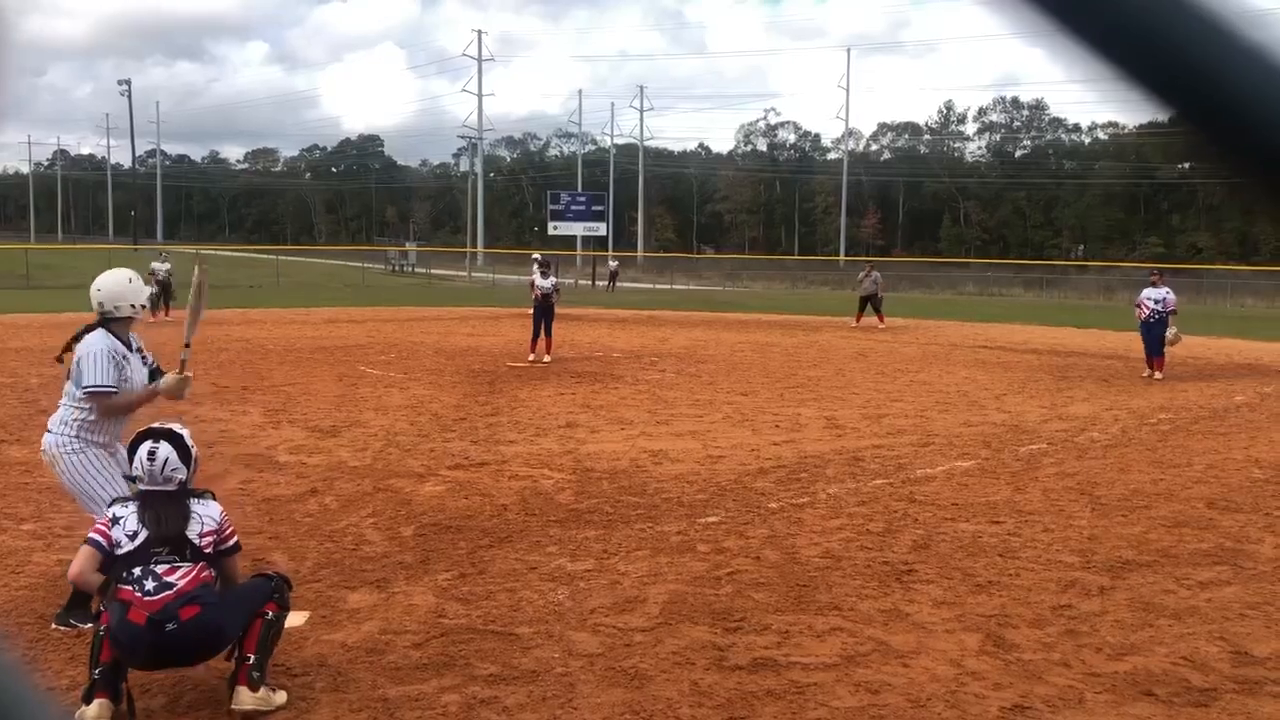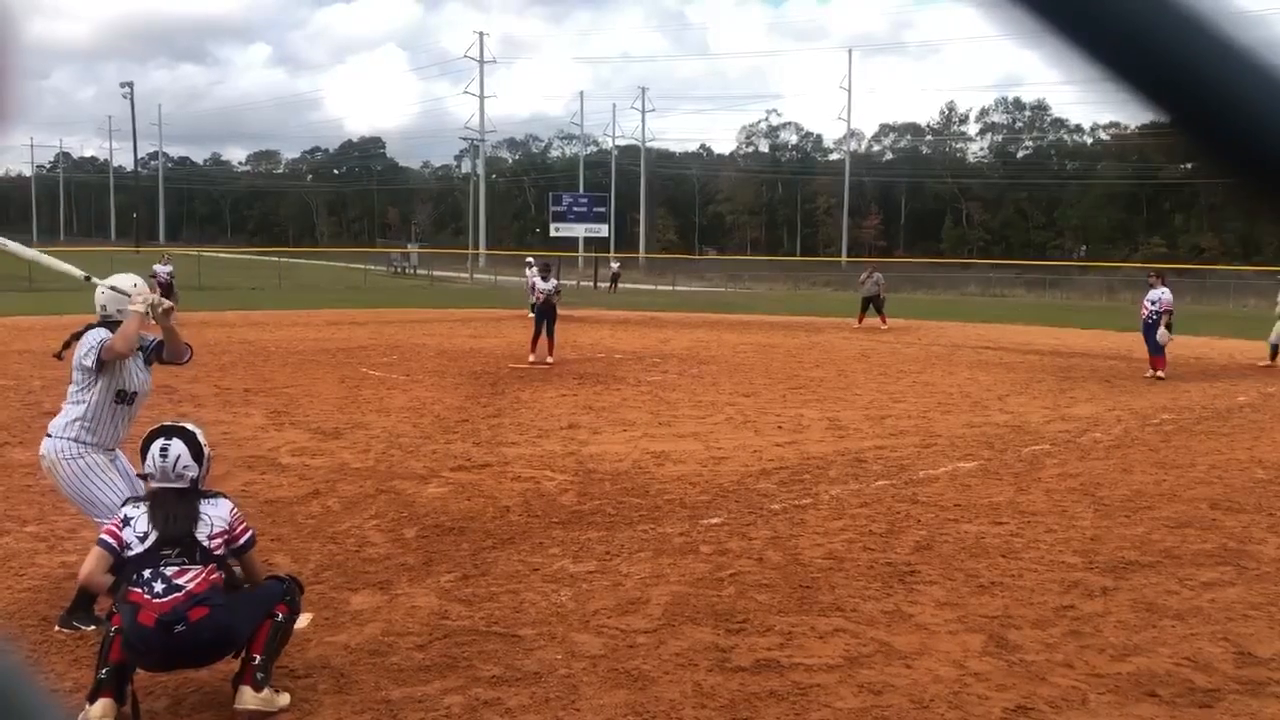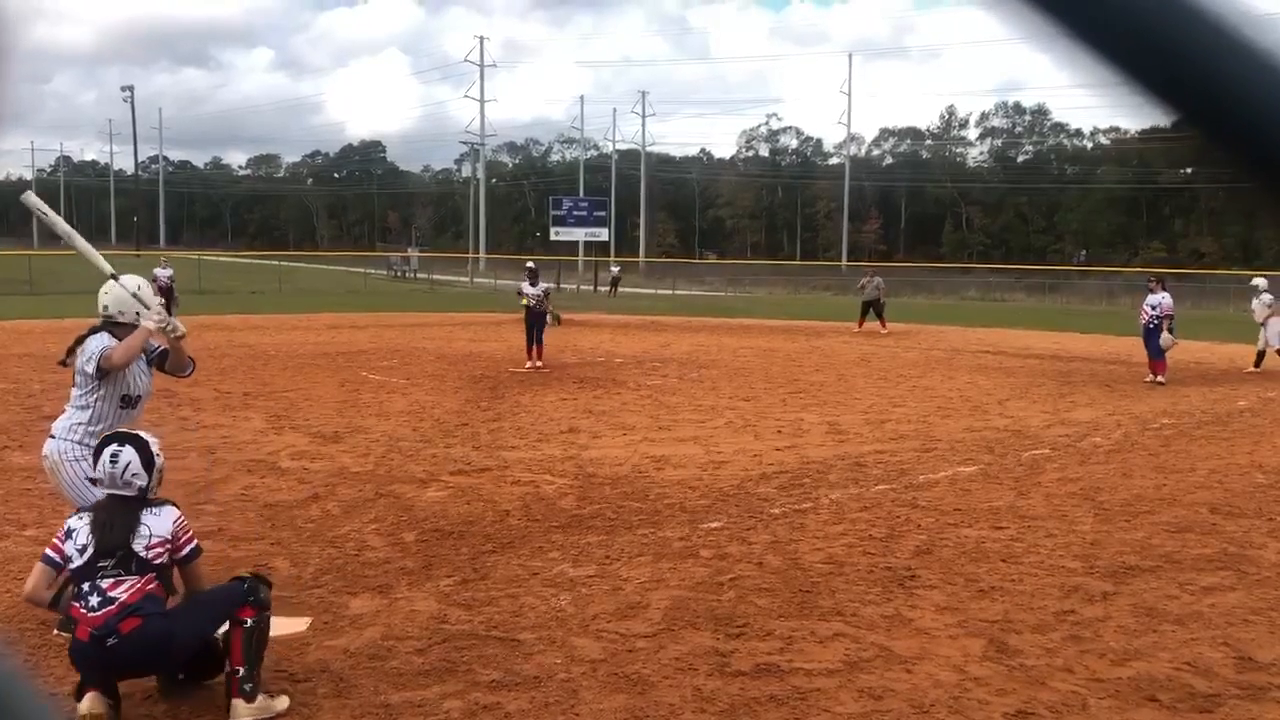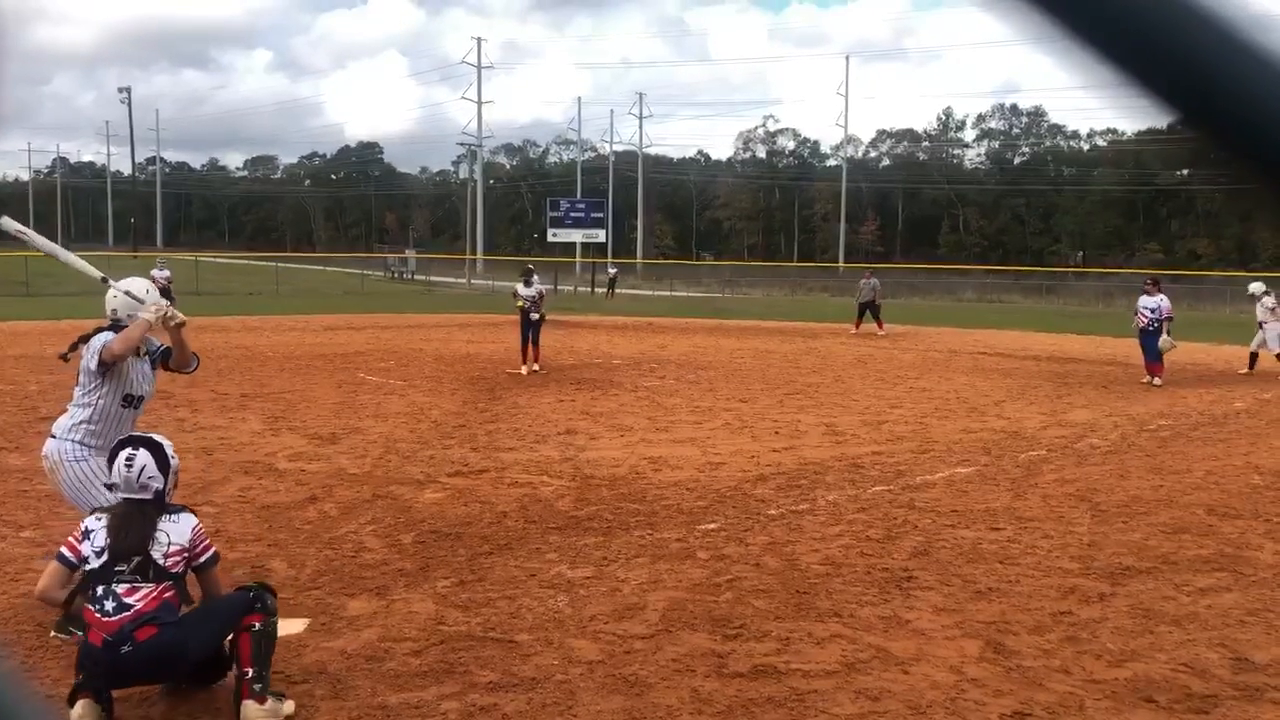
dt=0.7s
person 1, frame 1
left shoulder: (129, 342)
right shoulder: (98, 347)
left elbow: (155, 379)
right elbow: (107, 406)
left wrist: (174, 383)
right wrist: (159, 392)
left hip: (103, 444)
right hip: (72, 446)
right ankle: (73, 611)
person 1, frame 2
left shoulder: (140, 342)
right shoulder: (95, 340)
left elbow: (180, 355)
right elbow: (121, 348)
left wrist: (165, 323)
right wrist: (139, 312)
left hip: (103, 449)
right hip: (70, 450)
right ankle: (77, 613)
person 1, frame 3
left shoulder: (142, 348)
right shoulder: (98, 344)
left elbow: (182, 368)
right elbow: (117, 362)
left wrist: (174, 339)
right wrist: (149, 327)
right hip: (73, 451)
person 1, frame 4
left shoulder: (147, 347)
right shoulder: (103, 343)
left elbow: (186, 364)
right elbow: (118, 351)
left wrist: (175, 332)
right wrist: (148, 320)
left hip: (105, 452)
right hip: (72, 451)
person 2, frame 1
left shoulder: (117, 513)
right shoulder: (209, 509)
left elbow: (78, 574)
right elbow: (231, 582)
left wrist: (117, 593)
left hip: (134, 645)
right hip: (199, 635)
left knee: (113, 607)
right knee: (273, 587)
right ankle: (249, 686)
person 2, frame 2
left shoulder: (129, 513)
right shoulder: (221, 508)
left elbow: (89, 576)
right elbow: (257, 578)
left wrist: (129, 594)
right wrist: (234, 584)
left hip: (145, 647)
right hip: (208, 638)
left knee: (124, 610)
right knee: (284, 589)
right ankle: (253, 686)
person 2, frame 3
left shoulder: (76, 523)
right shoulder: (167, 517)
left elbow: (33, 591)
right elbow: (198, 591)
left wrist: (82, 609)
left hip: (90, 658)
right hip: (151, 646)
right knee: (251, 590)
left ankle: (95, 692)
right ankle: (244, 696)
person 2, frame 4
left shoulder: (92, 525)
right shoulder: (185, 523)
left elbow: (46, 589)
right elbow: (214, 597)
left wrist: (91, 608)
left hip: (101, 663)
right hip: (163, 656)
right knee: (256, 599)
